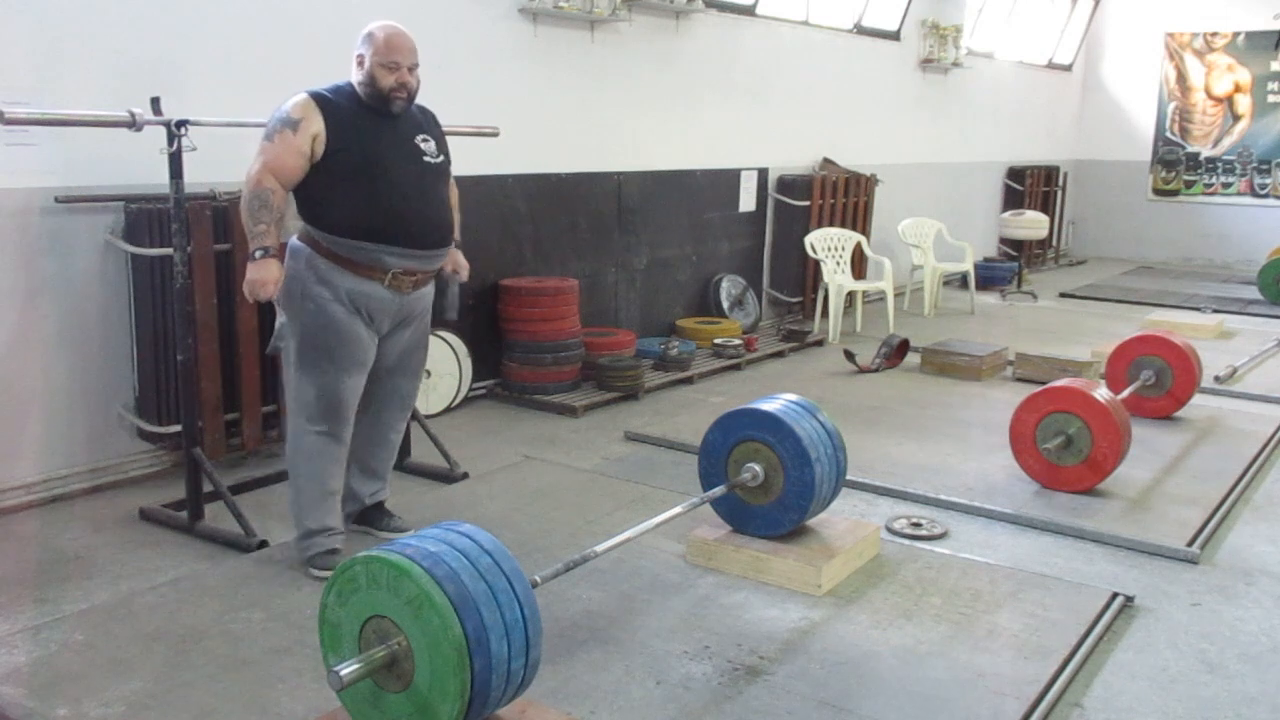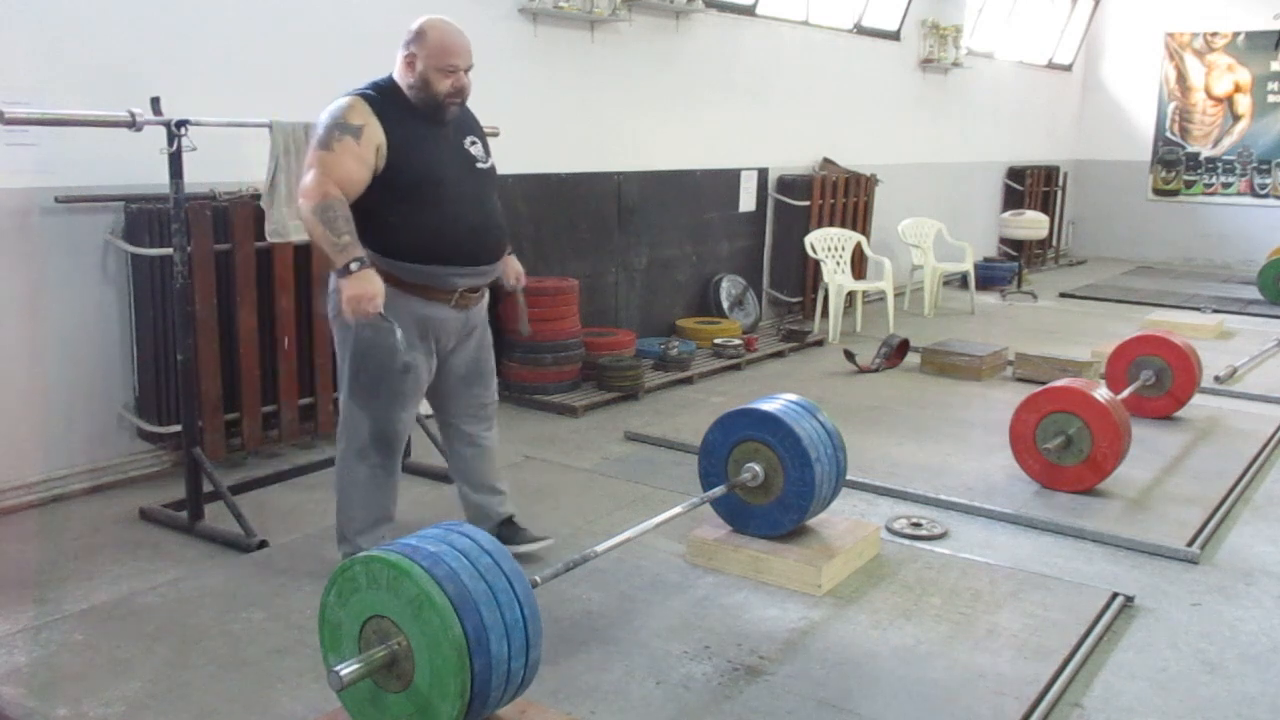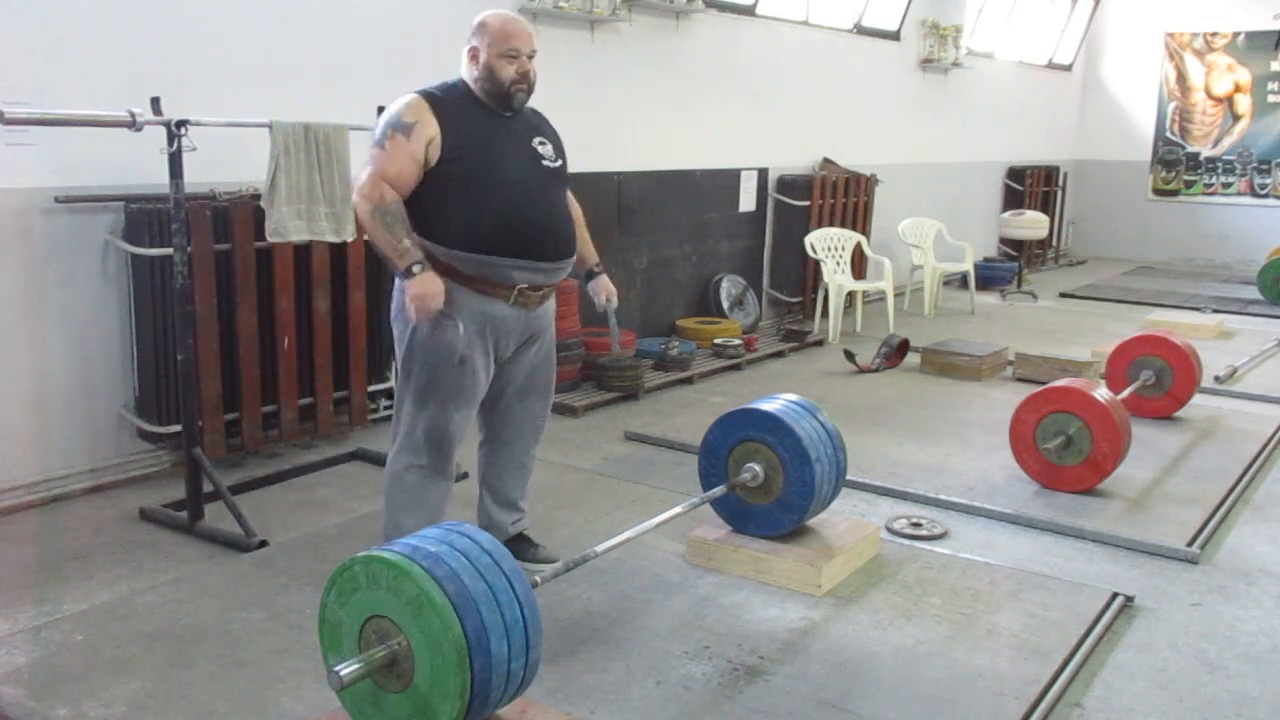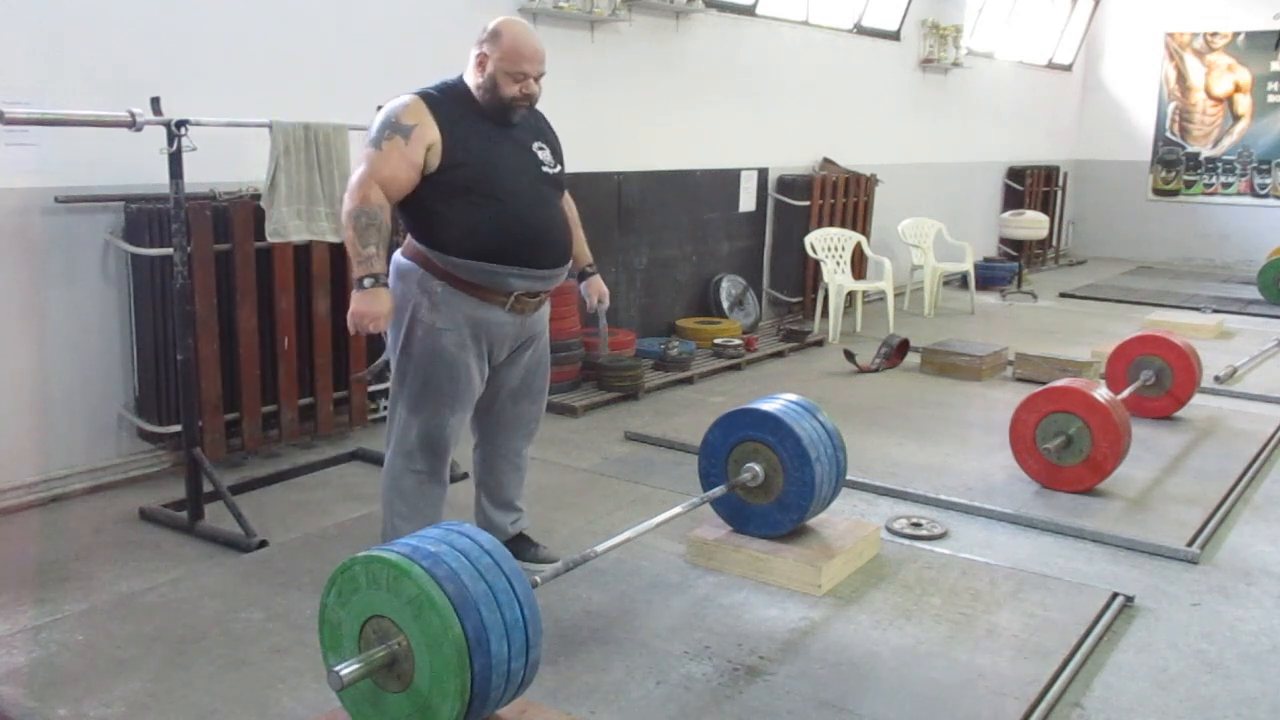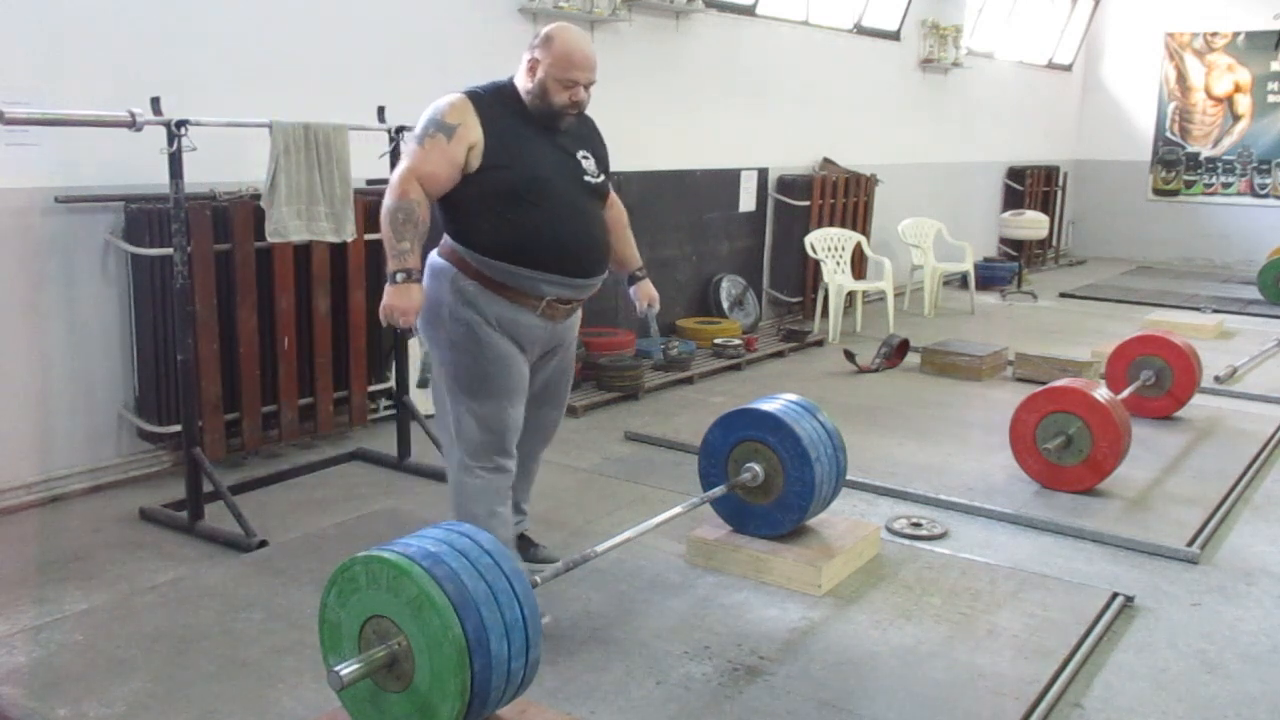
dt=1s
person 1, frame 1
left shoulder: (426, 123)
right shoulder: (314, 113)
left elbow: (443, 190)
right elbow: (265, 182)
left wrist: (450, 245)
right wrist: (265, 253)
left hip: (412, 291)
right hip: (337, 287)
left knee: (391, 406)
right knee: (325, 411)
left ankle: (364, 502)
right ankle: (316, 534)
person 1, frame 2
left shoulder: (460, 118)
right shoulder: (361, 118)
right elbow: (319, 197)
left wrist: (501, 253)
right wrist: (352, 268)
left hip: (466, 306)
right hip: (394, 305)
left knee: (475, 418)
right knee: (378, 432)
left ankle: (491, 519)
right ankle: (365, 554)
person 1, frame 3
left shoulder: (538, 126)
right shoulder: (425, 114)
left elbow: (563, 204)
right elbow: (374, 192)
left wrist: (593, 270)
right wrist: (414, 269)
left hip: (532, 309)
right hip: (454, 304)
left knee: (518, 430)
right knee: (430, 439)
left ankle: (505, 532)
person 1, frame 4
left shoulder: (537, 125)
right shoulder: (421, 117)
left elbow: (558, 203)
right elbow: (366, 194)
left wrist: (586, 270)
right wrist: (370, 282)
left hip: (528, 311)
right hip: (449, 307)
left knee: (511, 433)
right knee: (427, 441)
left ankle: (503, 533)
person 1, frame 5
left shoulder: (585, 132)
right shoulder: (467, 117)
left elbow: (607, 208)
right elbow: (408, 189)
left wrist: (635, 275)
right wrist: (403, 275)
left hip: (557, 316)
right hip: (478, 307)
left knee: (530, 436)
right knee: (486, 445)
left ankle: (509, 530)
